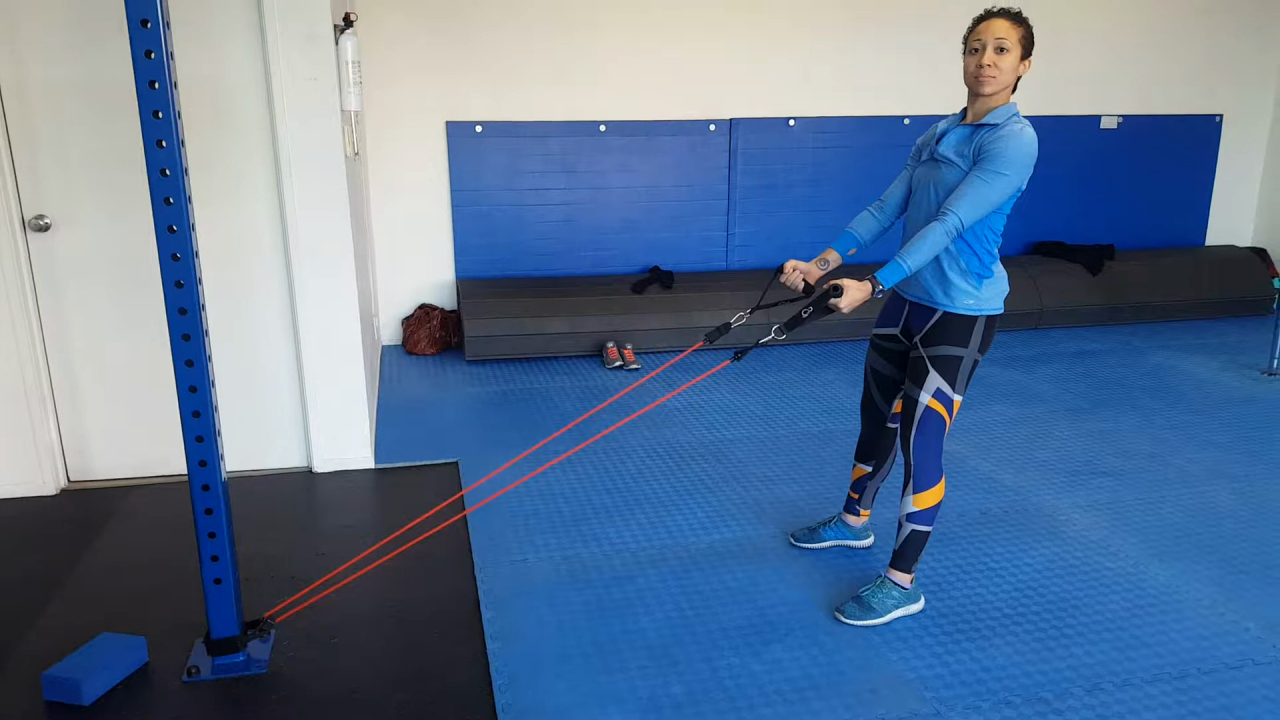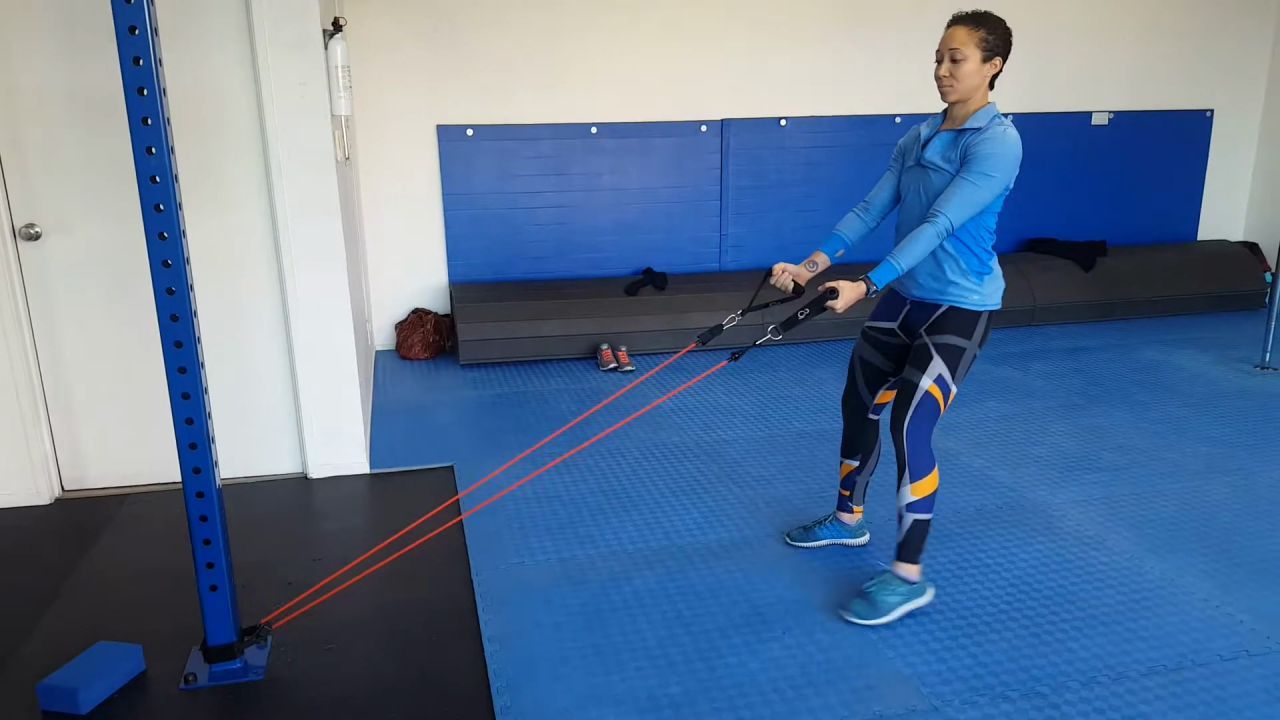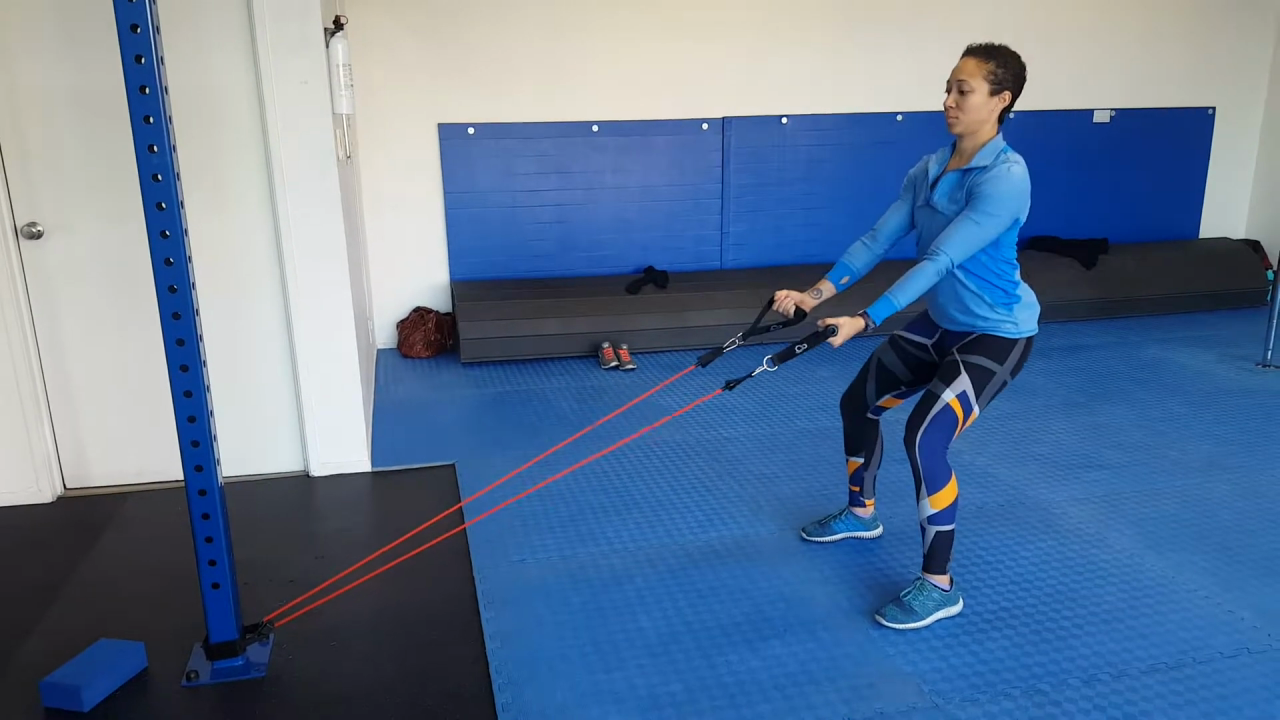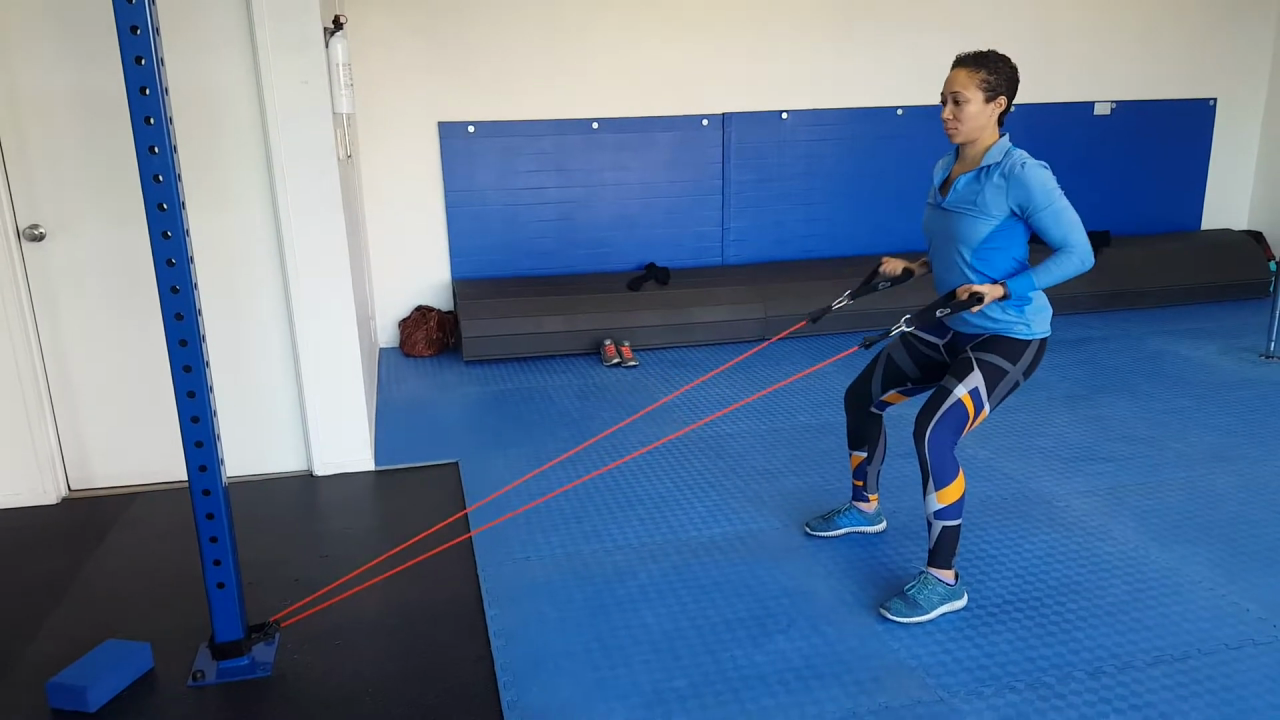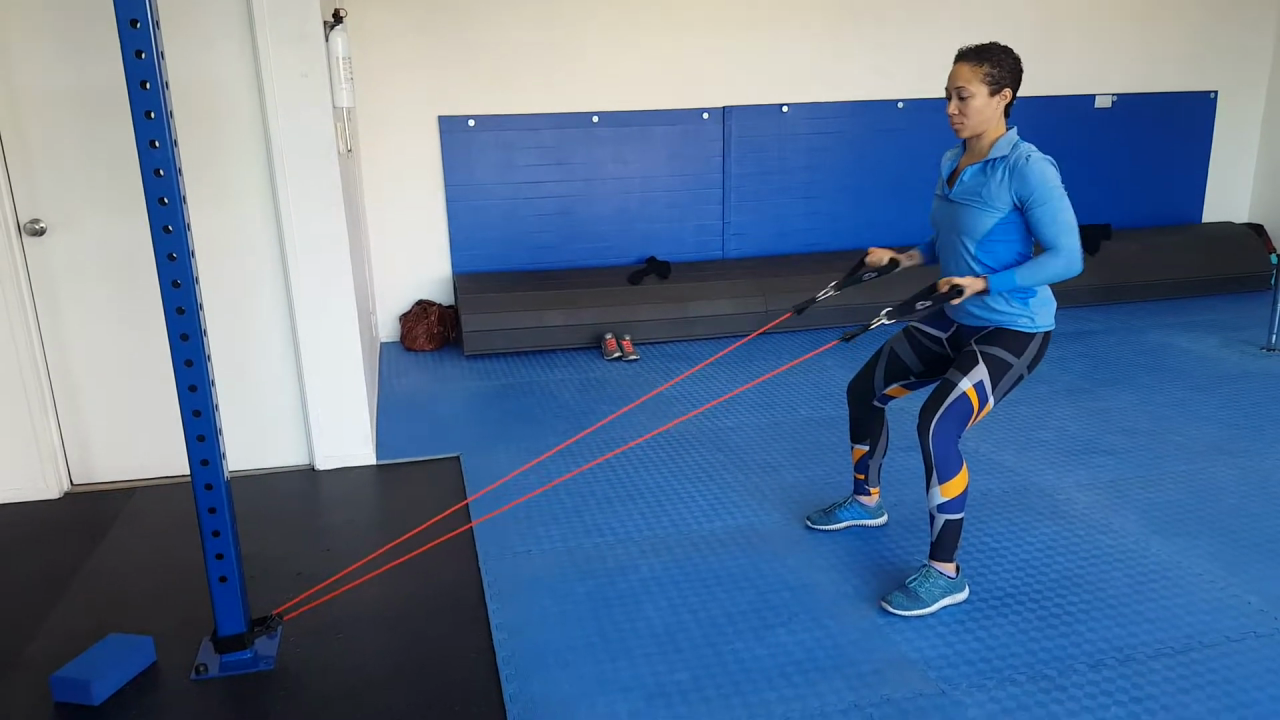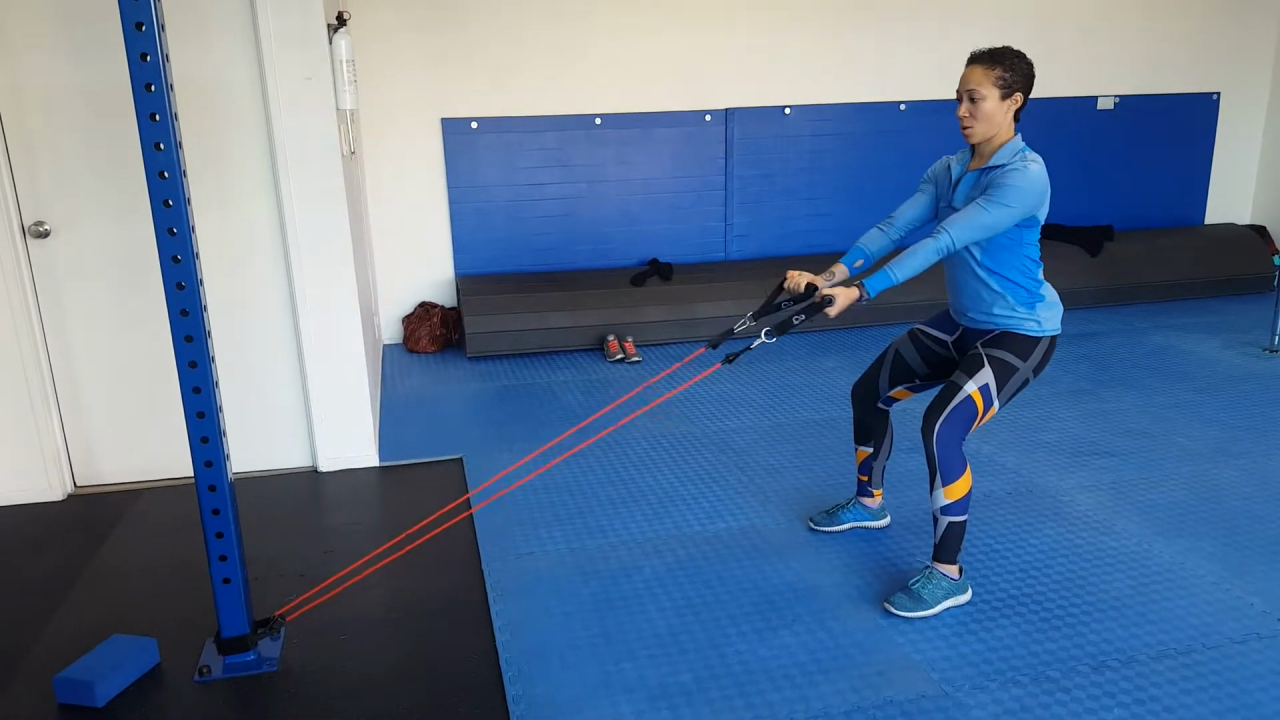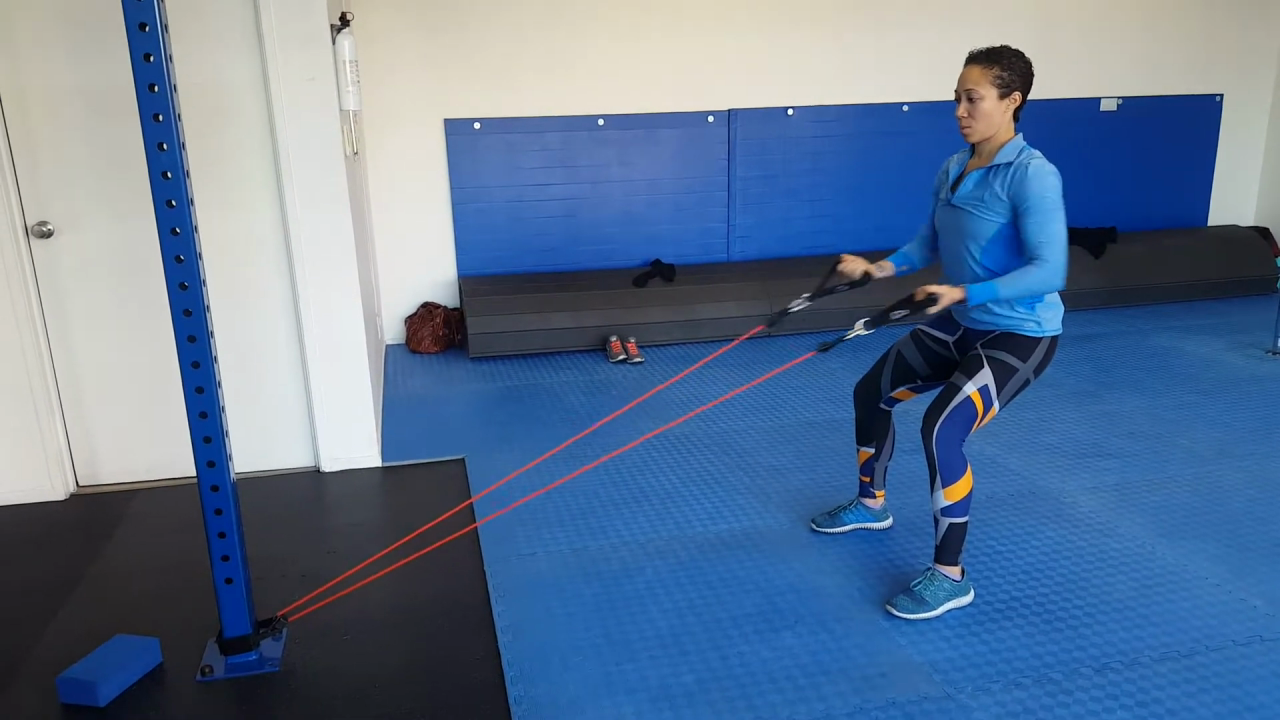
dt=0.7s
person 1, frame 1
left shoulder: (1013, 141)
right shoulder: (936, 135)
left elbow: (948, 225)
right elbow: (885, 209)
left wrist: (870, 286)
right wrist: (822, 263)
left hip: (960, 311)
right hip: (907, 299)
left knee: (920, 436)
right knee: (877, 414)
left ankle: (902, 582)
right ankle: (852, 521)
person 1, frame 2
left shoulder: (997, 142)
right shoulder: (918, 137)
left elbow: (939, 226)
right elbow: (871, 210)
left wrist: (864, 285)
right wrist: (812, 265)
left hip: (961, 306)
right hip: (904, 296)
left knee: (909, 425)
right knee: (858, 404)
left ankle: (908, 574)
right ankle: (849, 518)
person 1, frame 3
left shoulder: (1005, 178)
right shoulder: (928, 170)
left elbow: (938, 262)
right elbow: (877, 240)
left wrist: (863, 320)
right wrist: (815, 294)
left hip: (996, 334)
right hip: (940, 323)
left knee: (924, 437)
right knee: (858, 402)
left ankle: (939, 585)
right ankle: (861, 512)
person 1, frame 4
left shoulder: (1023, 176)
right shoulder: (944, 172)
left elbow: (1078, 256)
left wrist: (1001, 290)
right wrist: (912, 267)
left hip: (1009, 335)
right hip: (953, 326)
left knee: (932, 430)
right knee: (861, 396)
left ankle: (943, 579)
right ankle: (864, 507)
person 1, frame 5
left shoulder: (1029, 169)
right shoulder: (950, 164)
left elbow: (1066, 258)
left wrist: (986, 284)
right wrist: (907, 257)
left hip: (1013, 328)
right hip: (956, 319)
left knee: (936, 424)
right knee: (864, 389)
left ankle: (945, 572)
right ankle: (866, 501)
person 1, frame 6
left shoulder: (1024, 177)
right shoulder: (948, 170)
left elbow: (942, 242)
right elbow: (895, 229)
left wrist: (860, 291)
right wrist: (830, 276)
left hip: (1019, 331)
right hip: (962, 322)
left knee: (941, 427)
right knee: (869, 391)
left ankle: (948, 574)
right ankle: (869, 502)
person 1, frame 7
left shoulder: (1032, 175)
right shoulder: (953, 169)
left elbow: (1049, 271)
right elbow: (928, 247)
left wrist: (965, 293)
right wrist: (876, 269)
left hip: (1021, 332)
right hip: (963, 324)
left knee: (941, 429)
right knee: (872, 392)
left ankle: (951, 576)
right ankle: (871, 503)
